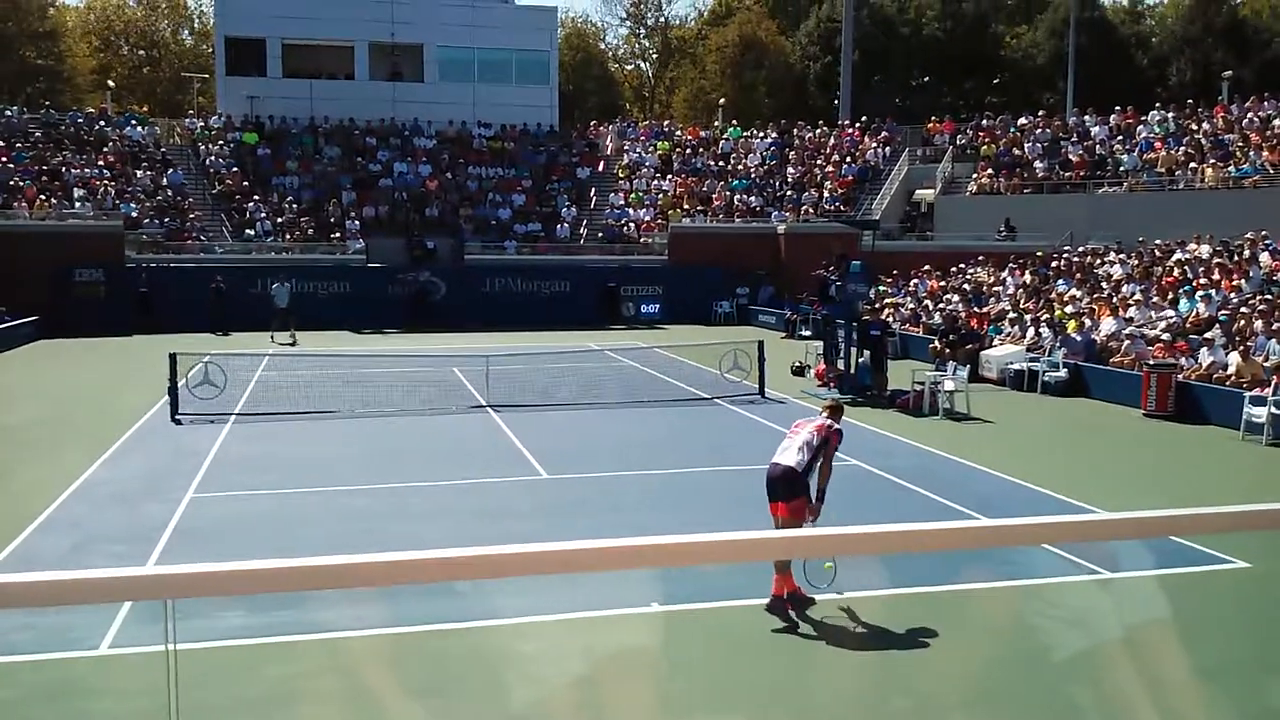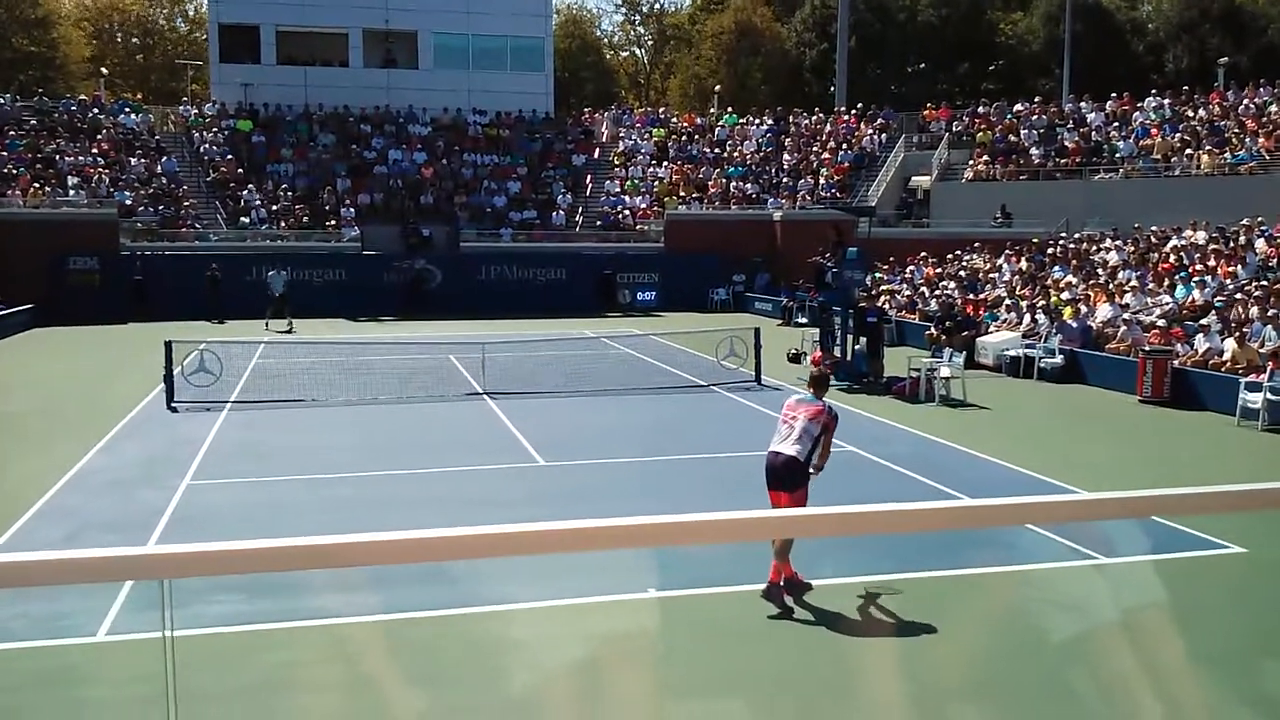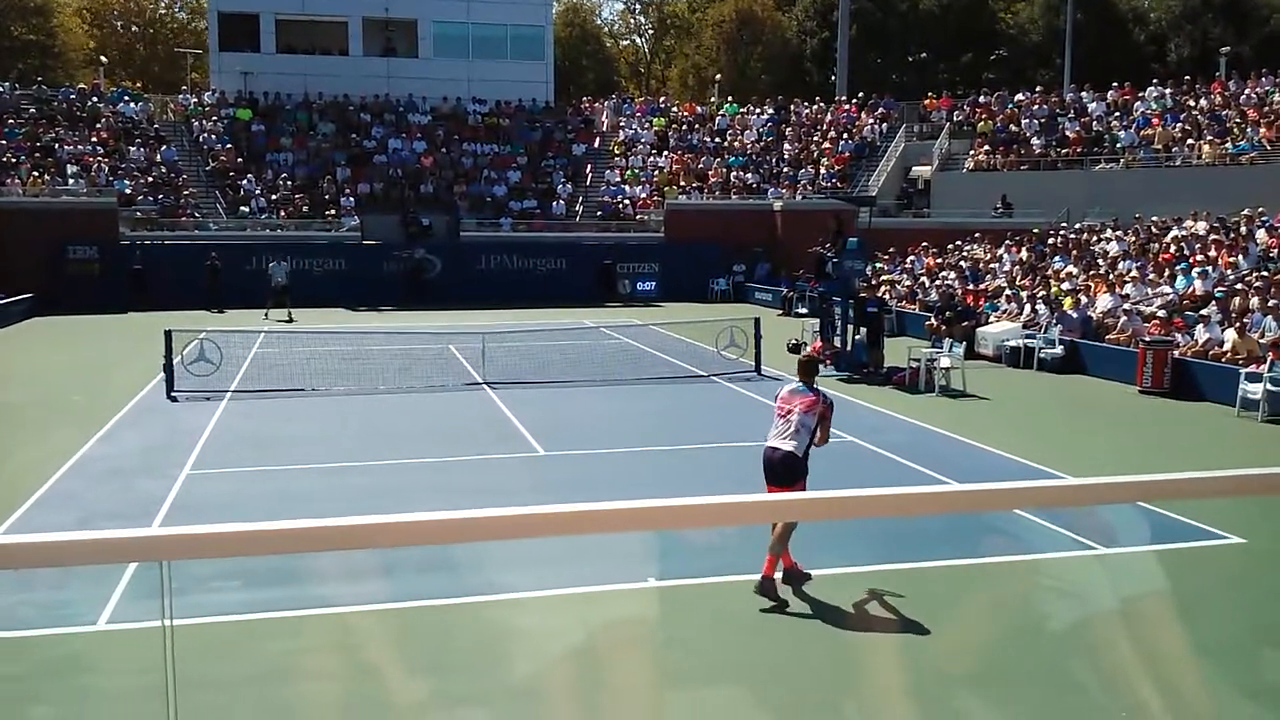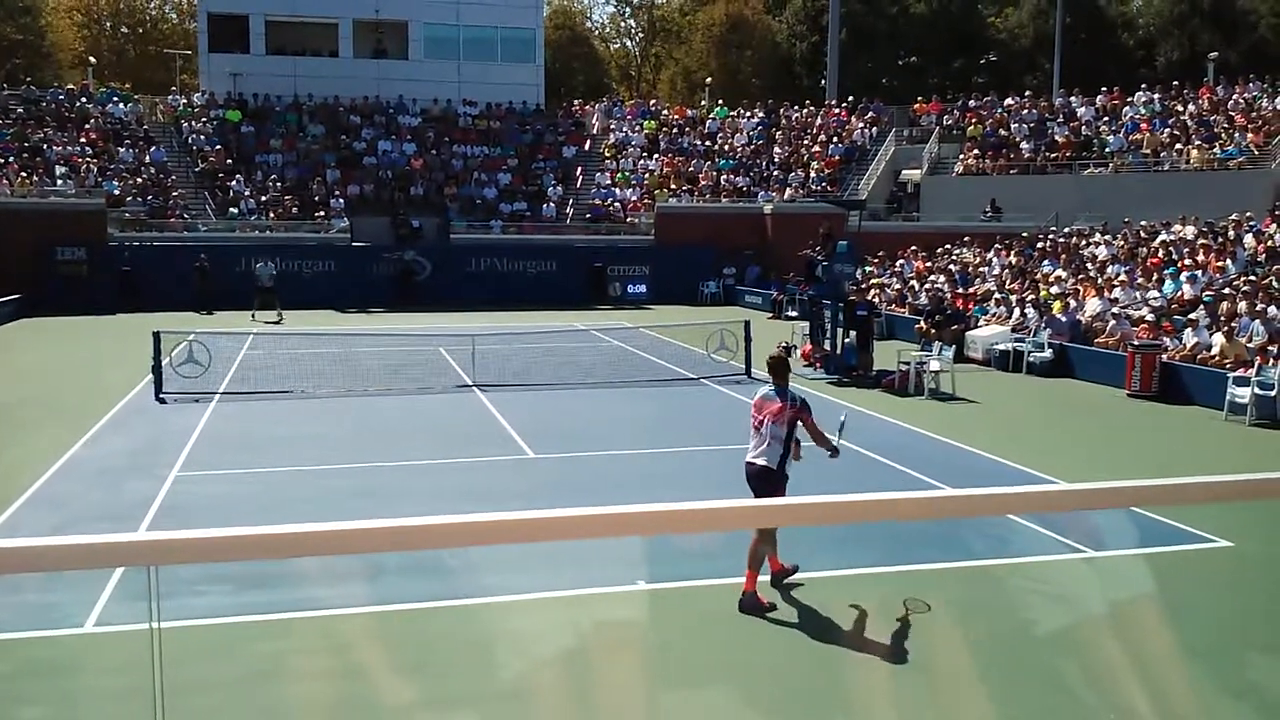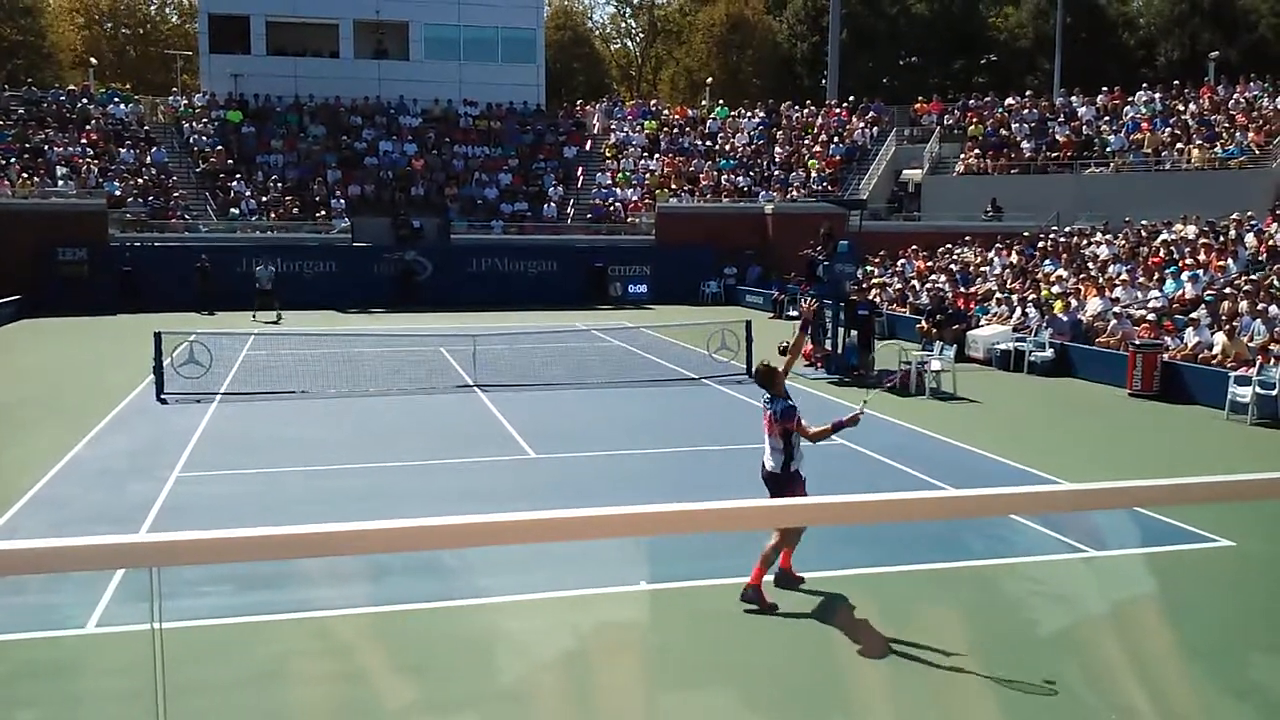
dt=0.5s
person 1, frame 1
left shoulder: (802, 422)
right shoulder: (834, 430)
right elbow: (826, 464)
left wrist: (810, 503)
right wrist: (819, 500)
left hip: (773, 471)
right hip: (791, 476)
left ankle: (791, 591)
right ankle: (777, 597)
person 1, frame 2
left shoulder: (791, 401)
right shoulder: (828, 413)
right elbow: (825, 450)
right wrist: (818, 466)
left hip: (772, 458)
right hip: (793, 464)
left ankle: (789, 577)
right ankle: (774, 583)
person 1, frame 3
left shoulder: (784, 391)
right shoulder: (823, 401)
right elbow: (823, 438)
right wrist: (815, 441)
left hip: (770, 452)
right hip: (791, 458)
right knee: (788, 519)
left ankle: (789, 568)
right ankle: (767, 578)
person 1, frame 4
left shoulder: (760, 396)
right shoulder: (796, 403)
right elbow: (817, 436)
right wrist: (832, 449)
left hip: (752, 465)
right hip: (770, 472)
right knee: (764, 528)
left ankle: (777, 568)
right ankle: (748, 594)
person 1, frame 5
left shoulder: (771, 394)
right shoulder: (785, 409)
left elbow: (793, 354)
right elbow: (812, 436)
left wrist: (805, 323)
right wrist: (842, 424)
left hip: (779, 470)
right hip: (783, 476)
right knee: (785, 532)
left ankle: (785, 571)
right ankle: (753, 587)
